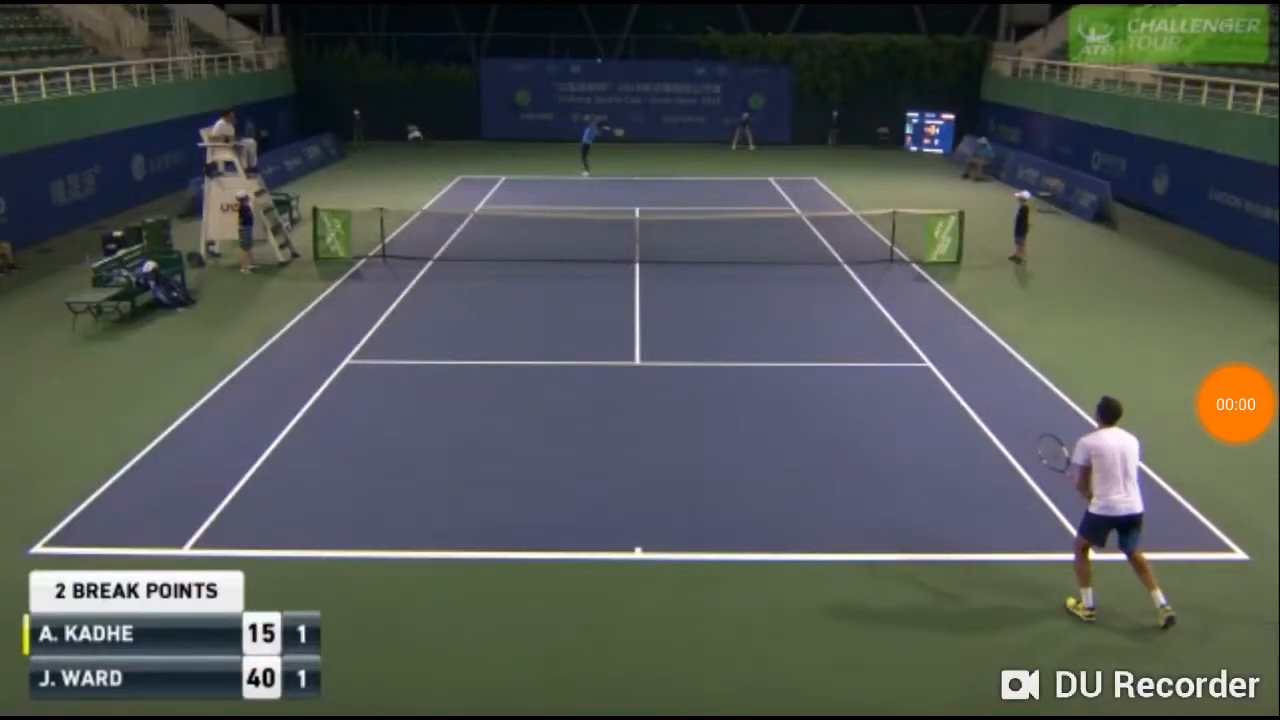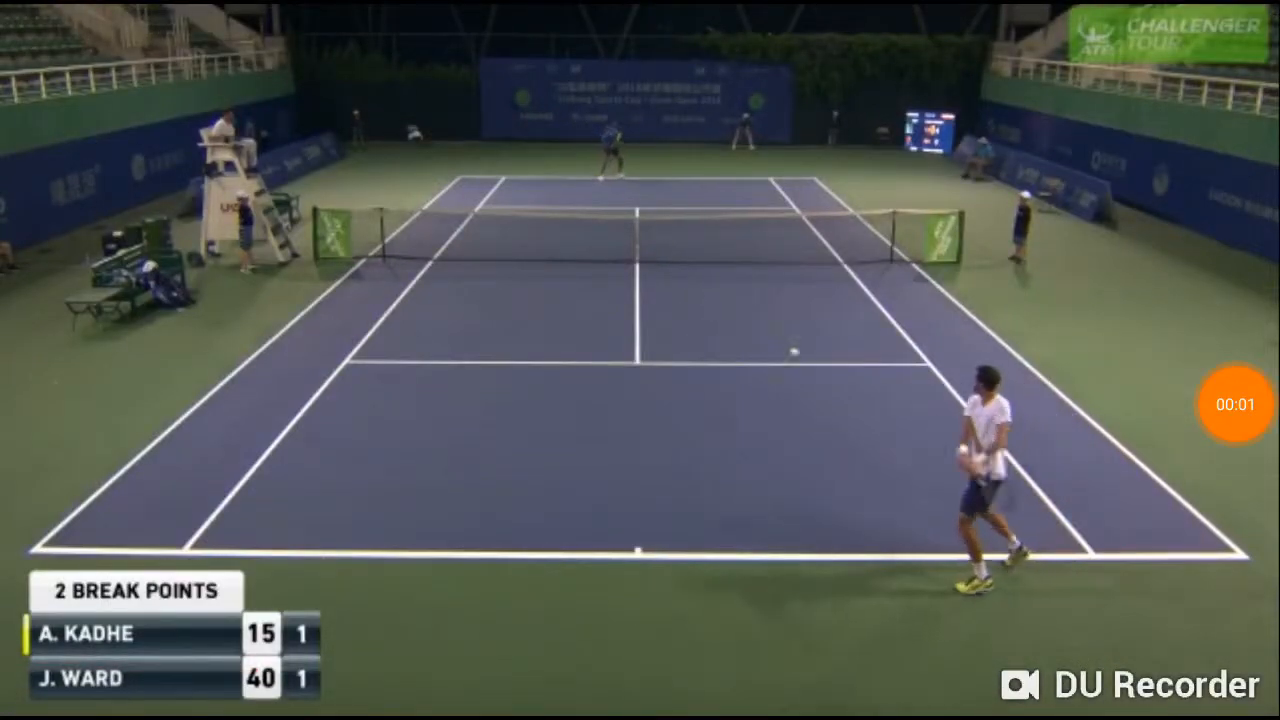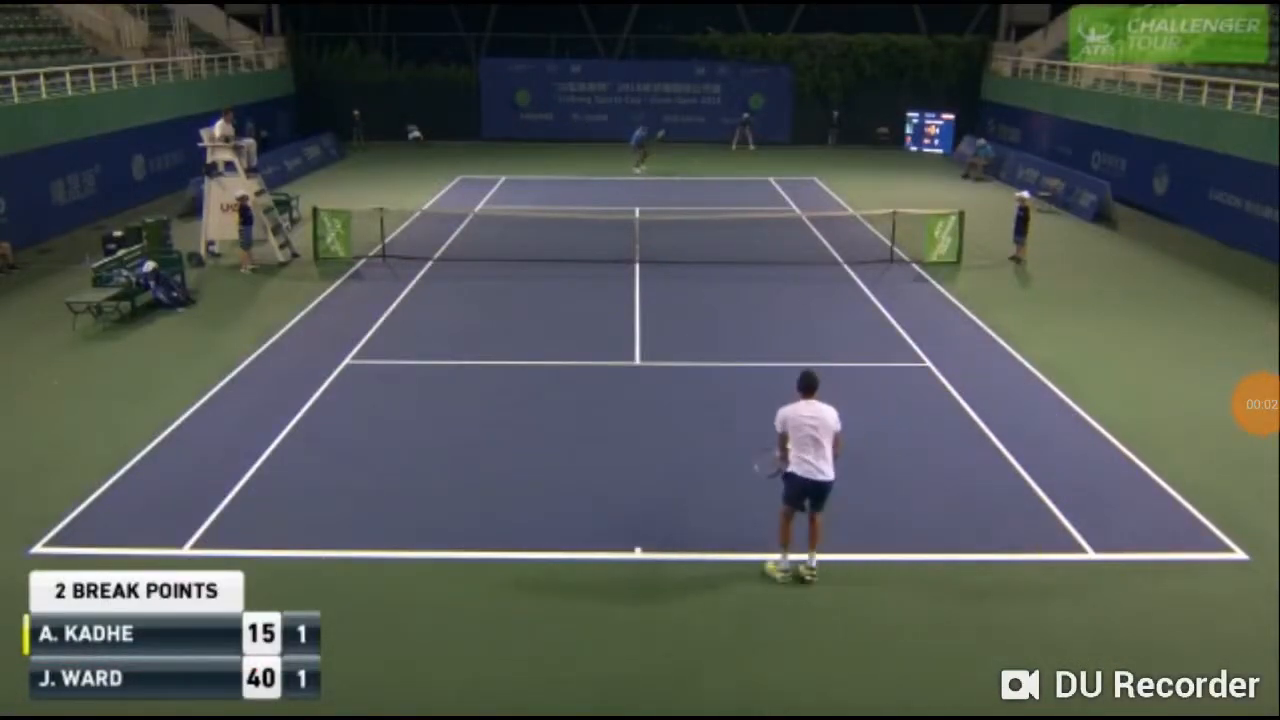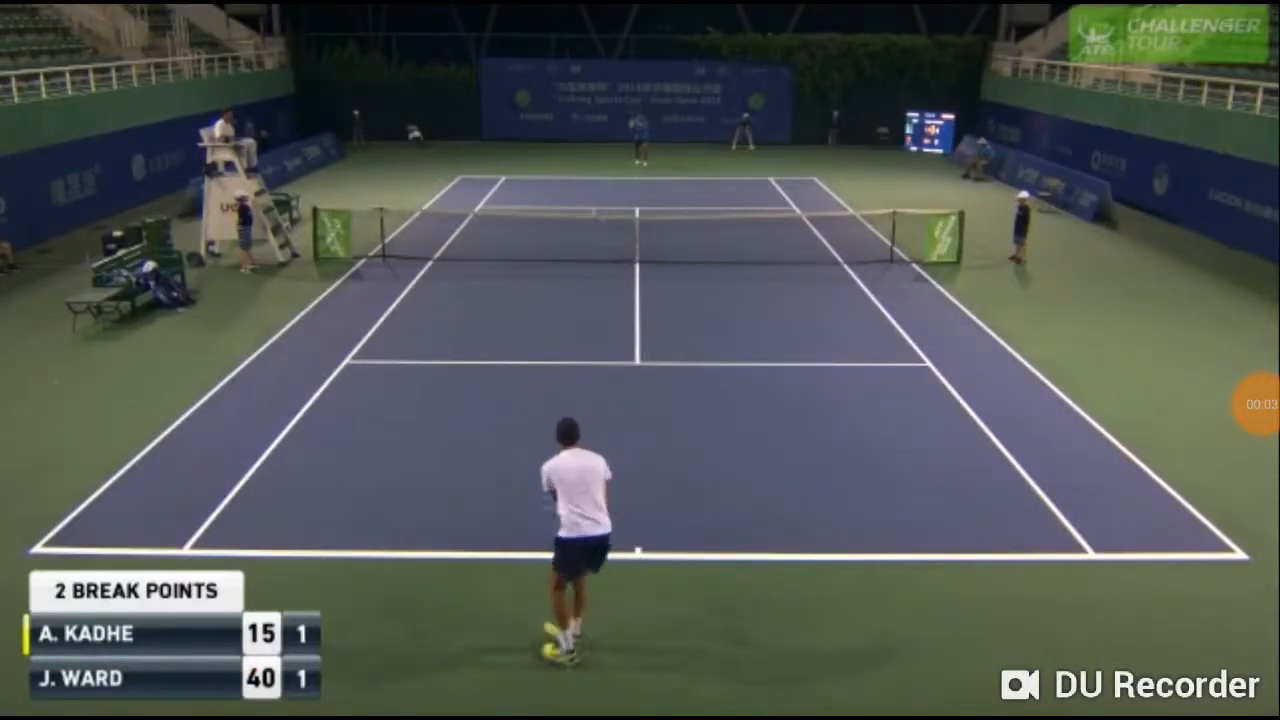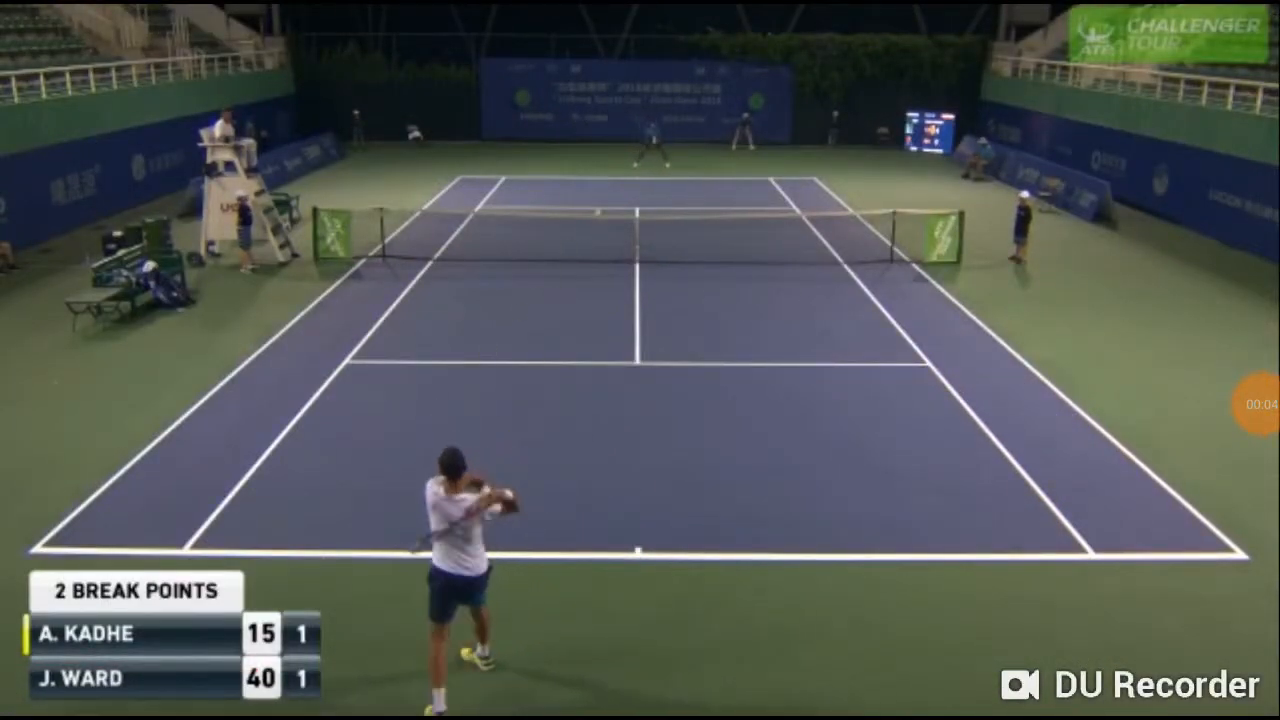
dt=1s
person 1, frame 1
left shoulder: (1087, 443)
right shoulder: (1132, 440)
left elbow: (1082, 484)
left wrist: (1088, 493)
left hip: (1104, 509)
right hip: (1134, 508)
left knee: (1081, 549)
right knee: (1135, 557)
left ankle: (1086, 606)
right ankle: (1163, 607)
person 1, frame 2
left shoulder: (1001, 406)
right shoulder: (973, 402)
left elbow: (1001, 440)
right elbow: (968, 432)
left wrist: (983, 459)
right wrist: (964, 452)
left hip: (988, 474)
right hip: (977, 470)
left knee: (965, 522)
right knee: (985, 511)
left ankle: (983, 578)
right ankle: (1017, 548)
person 1, frame 3
left shoulder: (785, 413)
right shoulder: (831, 412)
left elbow: (783, 449)
right elbow: (836, 451)
left hip: (798, 475)
right hip: (825, 476)
left knee: (786, 516)
right knee: (815, 515)
left ankle: (783, 567)
right ankle: (811, 566)
person 1, frame 4
left shoulder: (549, 467)
right shoulder: (598, 461)
right elbow: (605, 501)
left hip: (572, 535)
right hip: (602, 532)
left knee: (557, 587)
right knee: (579, 578)
left ankle: (565, 648)
right ankle: (573, 631)
person 1, frame 5
left shoulder: (433, 489)
right shoulder: (476, 503)
left elbow: (461, 482)
left wrist: (490, 492)
left hip: (444, 571)
right hip: (477, 570)
left knee: (438, 637)
right knee: (479, 610)
left ankle: (439, 707)
right ankle: (484, 654)
